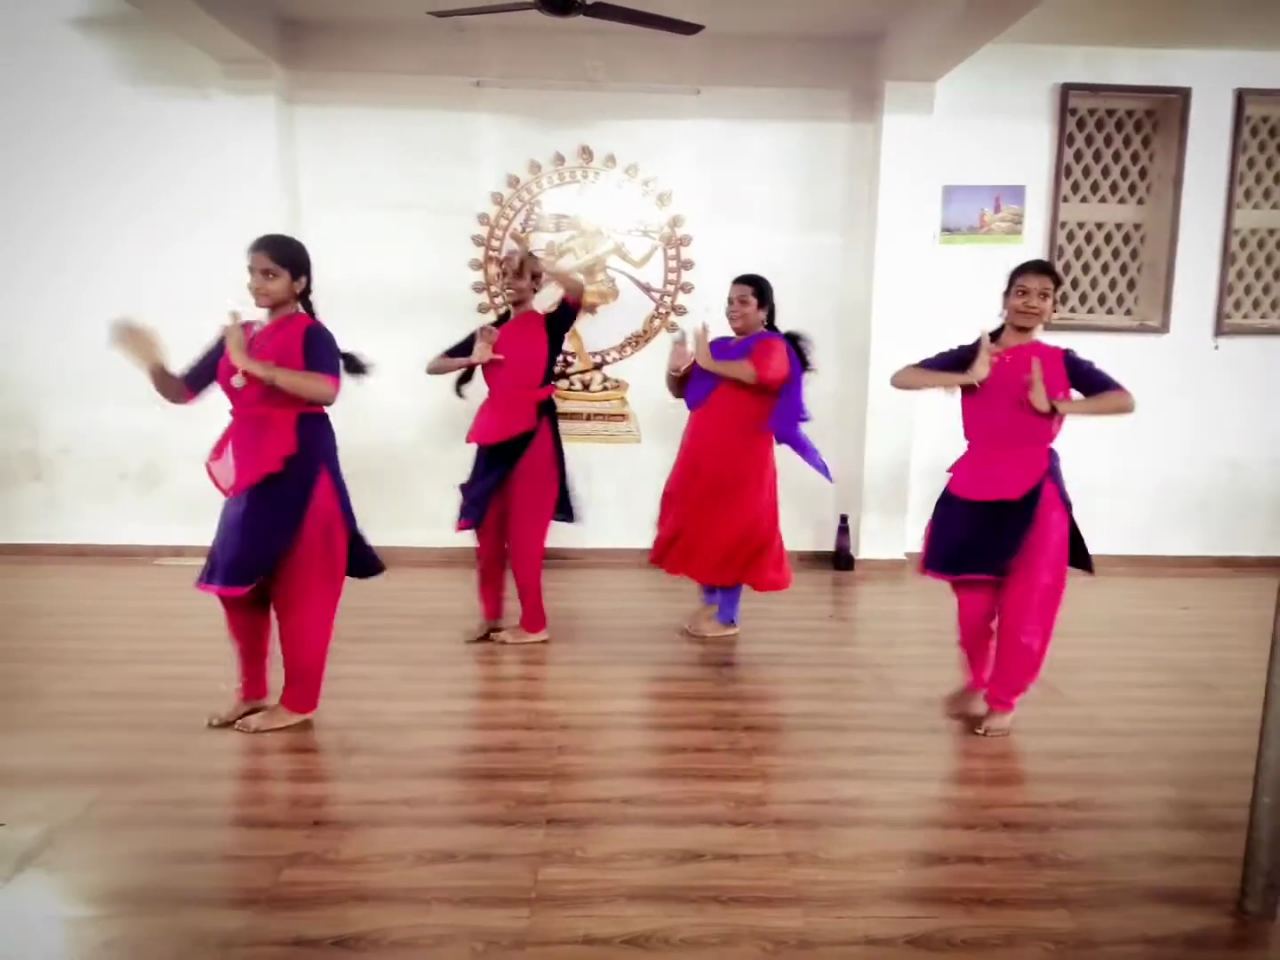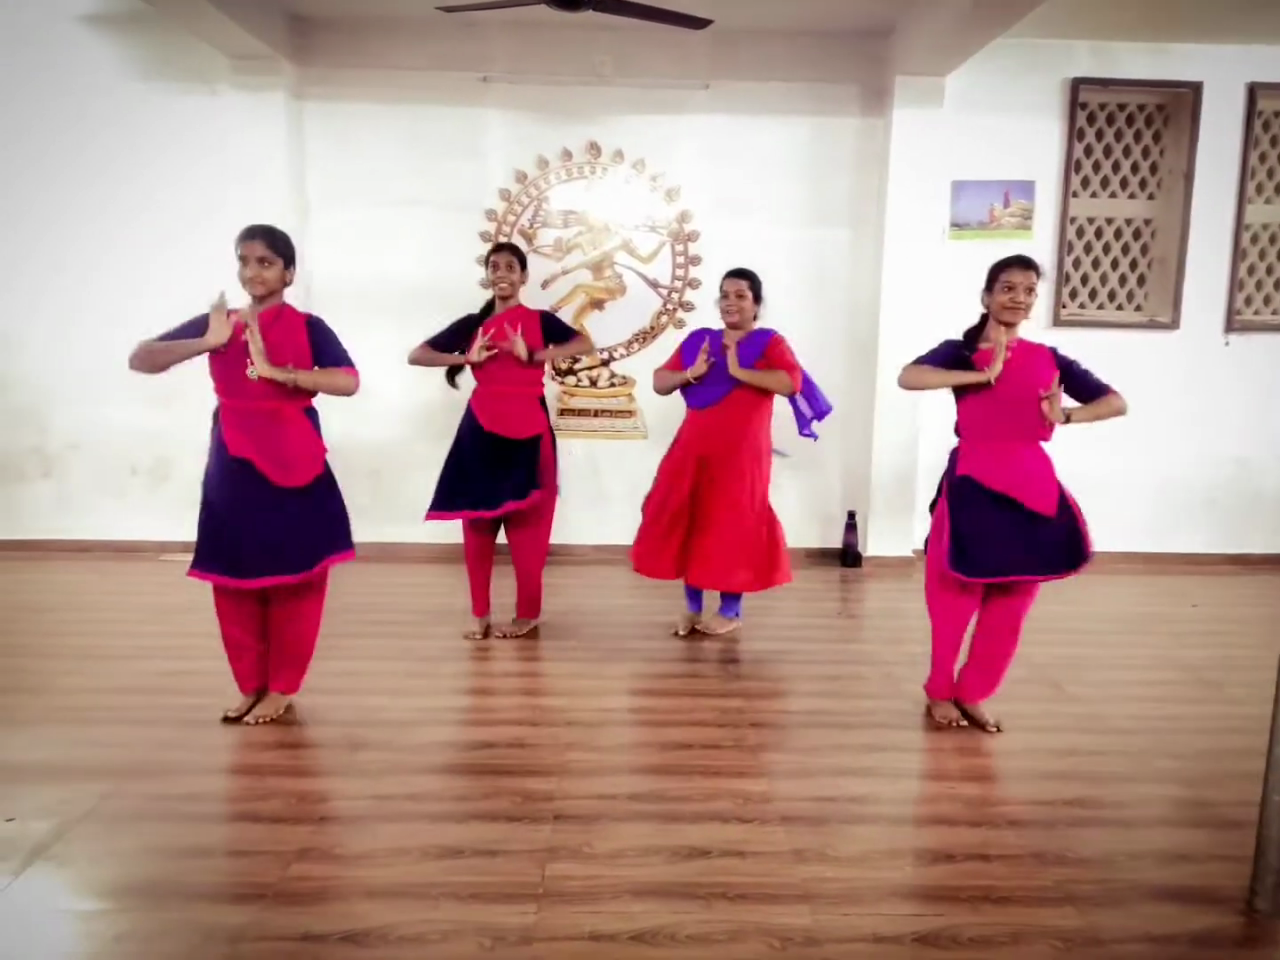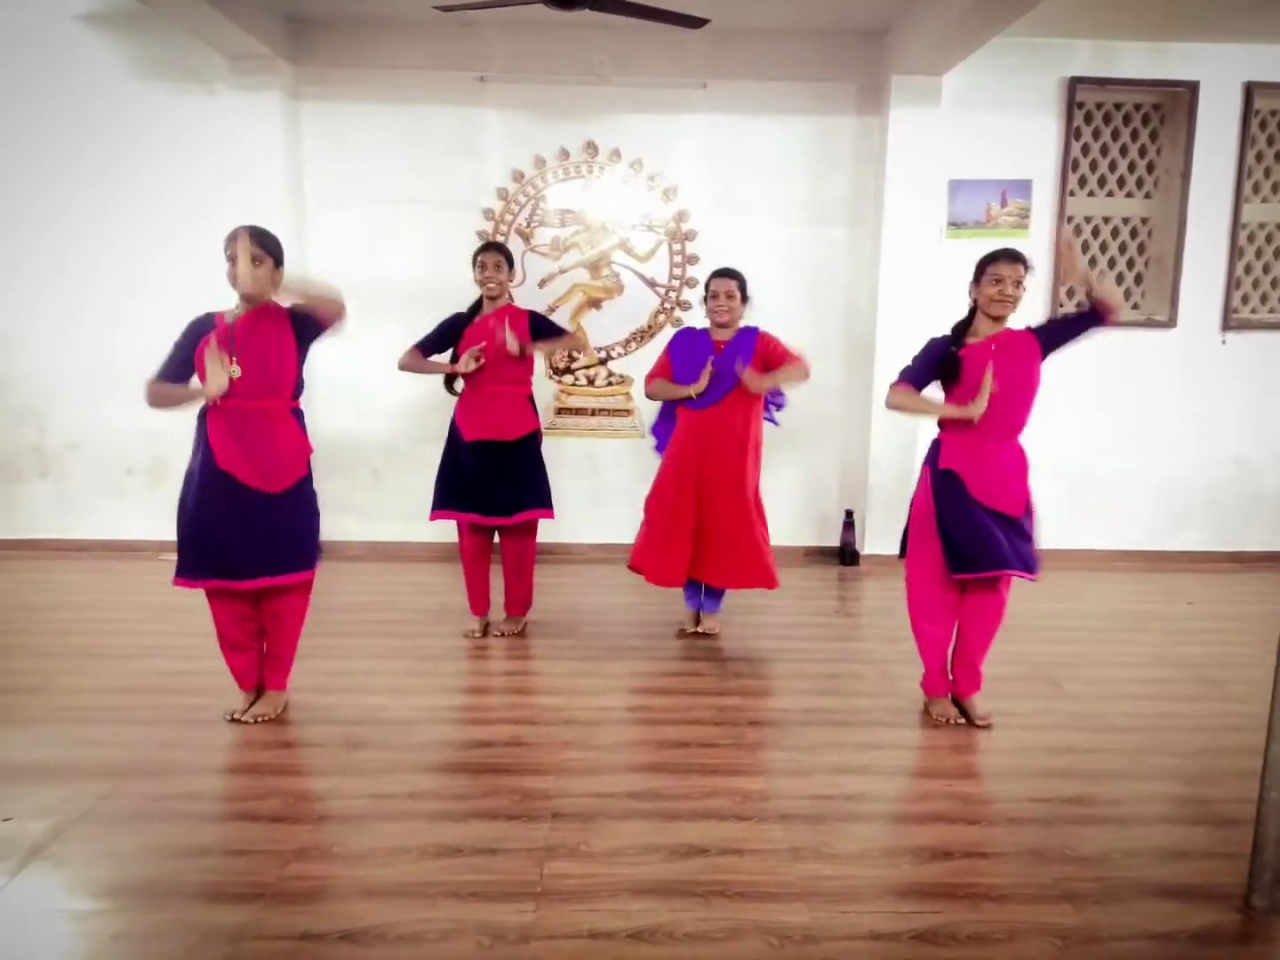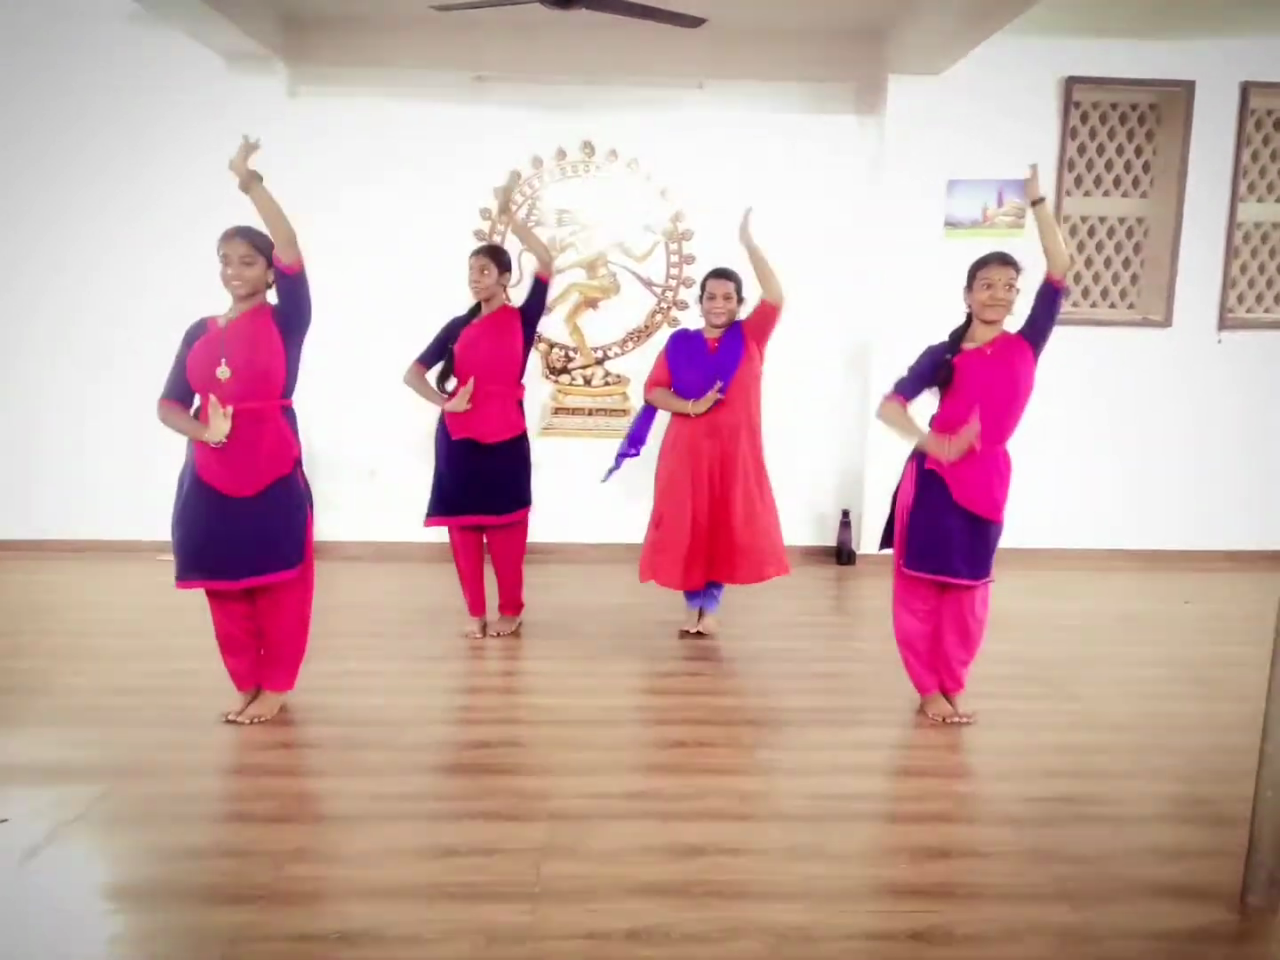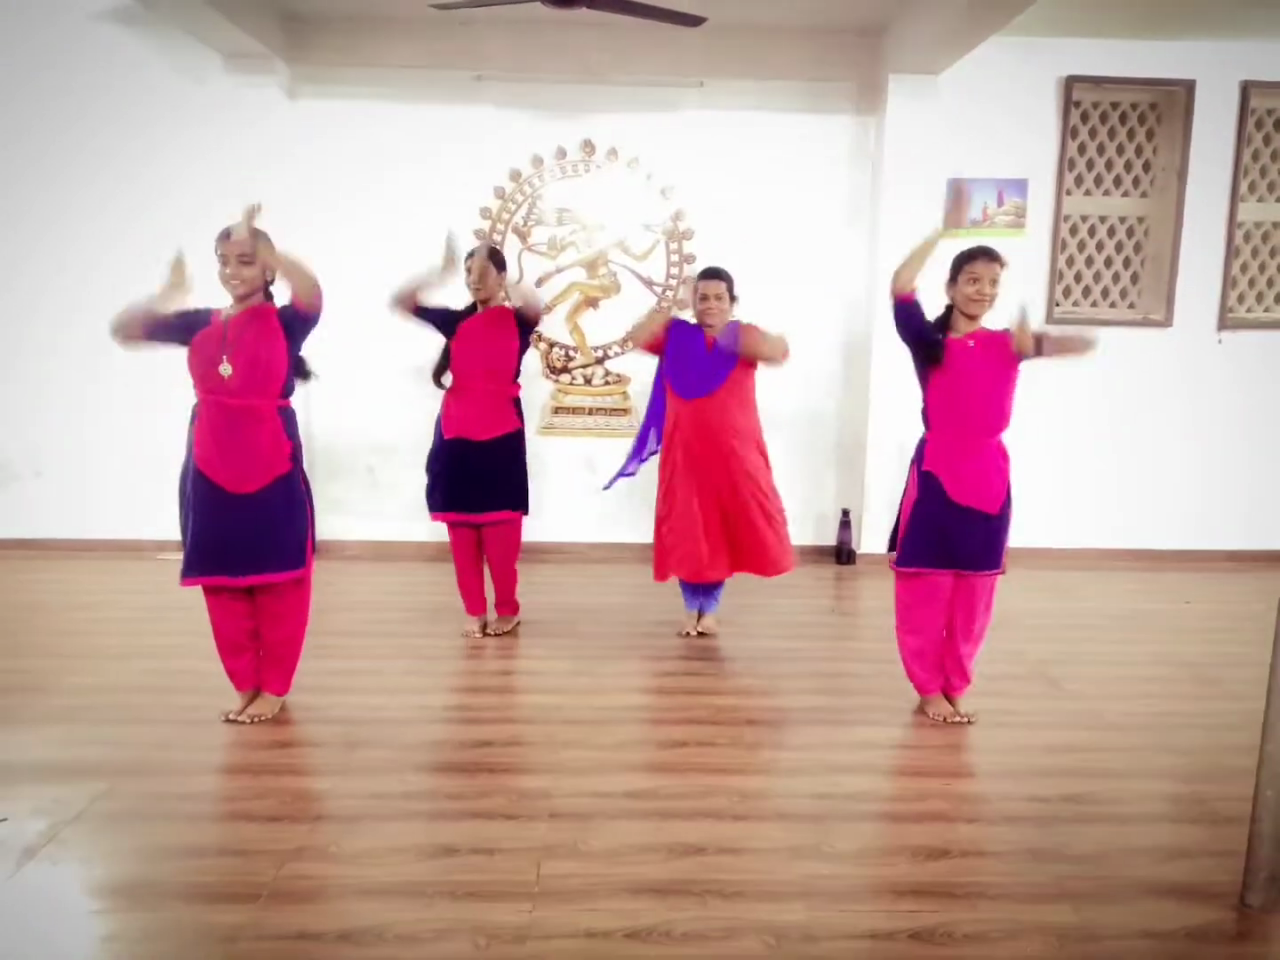
dt=0.2s
person 1, frame 1
left shoulder: (311, 334)
right shoulder: (236, 337)
left elbow: (326, 389)
right elbow: (181, 392)
left wrist: (252, 365)
right wrist: (151, 361)
left hip: (302, 474)
right hip: (251, 477)
left knee: (302, 590)
right knee: (239, 588)
left ankle: (296, 702)
right ankle: (252, 691)
person 1, frame 2
left shoulder: (308, 328)
right shoulder: (216, 322)
left elbow: (348, 382)
right elbow: (141, 359)
left wrist: (274, 371)
right wrist: (205, 342)
left hip: (295, 467)
right hip: (233, 469)
left knee: (295, 582)
right knee: (235, 581)
left ankle: (282, 687)
right ankle: (251, 687)
person 1, frame 3
left shoulder: (293, 323)
right shoulder: (204, 329)
left elbow: (334, 309)
right elbow: (155, 393)
left wrist: (263, 265)
right wrist: (202, 388)
left hip: (280, 469)
right hip: (218, 470)
left knee: (281, 580)
right knee: (227, 583)
left ankle: (274, 686)
right ankle: (248, 686)
person 1, frame 4
left shoulder: (285, 323)
right shoulder: (199, 335)
left elbow: (292, 253)
right elbow: (168, 406)
left wrist: (253, 185)
right wrist: (200, 430)
left hip: (273, 473)
right hip: (211, 479)
left knee: (278, 583)
right knee: (224, 585)
left ankle: (276, 686)
right ankle: (246, 686)
person 1, frame 5
left shoulder: (282, 323)
right shoulder: (199, 326)
left elbow: (312, 295)
right elbow: (123, 330)
left wrist: (260, 245)
right wrist: (166, 303)
left hip: (271, 468)
right hip: (209, 468)
left knee: (276, 581)
right knee: (222, 584)
left ankle: (274, 689)
right ankle: (245, 687)
person 2, frame 1
left shoulder: (1062, 361)
right shoulder: (971, 355)
left elbow: (1122, 400)
right elbow: (902, 378)
left wrist: (1057, 408)
right wrist: (968, 378)
left hip: (1037, 488)
right hip: (975, 486)
left knee: (1028, 605)
right knee: (974, 597)
left ankle: (1004, 700)
right ankle: (977, 682)
person 2, frame 2
left shoulder: (1049, 359)
right shoulder: (959, 350)
left elbow: (1116, 401)
right elbow: (908, 377)
left wrist: (1068, 414)
right wrist: (981, 376)
left hip: (1031, 484)
right hip: (971, 481)
left knee: (1011, 601)
right knee: (955, 596)
left ankle: (974, 693)
right ankle: (940, 692)
person 2, frame 3
left shoulder: (1032, 343)
right shoulder: (946, 348)
left elbow: (1108, 309)
right elbow: (895, 396)
left wrist: (1081, 277)
right wrist: (962, 409)
left hip: (1006, 479)
right hip: (951, 477)
left knee: (991, 592)
right knee: (938, 592)
left ankle: (966, 687)
right ankle: (936, 691)
person 2, frame 4
left shoulder: (1027, 346)
right shoulder: (942, 357)
left elbow: (1059, 275)
right elbow: (889, 407)
left wrist: (1039, 206)
right wrist: (936, 446)
left hip: (988, 479)
right hip: (935, 478)
left knee: (967, 593)
right knee: (921, 589)
left ankle: (952, 687)
right ankle: (929, 688)
person 2, frame 5
left shoulder: (1003, 345)
right shoulder: (927, 341)
left elbow: (1082, 342)
right elbow: (901, 289)
left wrist: (1033, 344)
right wrist: (941, 234)
left hip: (989, 480)
right hip: (936, 475)
left knee: (975, 592)
right knee: (928, 590)
left ankle: (954, 689)
right ankle: (928, 691)
person 3, frame 1
left shoulder: (548, 325)
right shoulder: (490, 332)
left elbow: (576, 291)
right elbow: (434, 365)
left wrist: (537, 267)
right wrist: (472, 360)
left hip: (534, 433)
right hip: (496, 435)
left knee: (522, 531)
right knee: (489, 529)
left ankle: (533, 624)
right ankle: (491, 615)
person 3, frame 2
left shoulder: (540, 321)
right shoulder: (472, 324)
left elbow: (585, 346)
right elbow: (416, 355)
left wrist: (536, 357)
right wrist: (465, 358)
left hip: (529, 430)
right hip: (482, 429)
left knee: (527, 525)
right knee: (477, 524)
left ankle: (527, 613)
right ankle: (480, 614)
person 3, frame 3
left shoulder: (530, 321)
right shoulder: (460, 323)
left elbow: (574, 341)
right elbow: (408, 360)
left wrist: (525, 349)
right wrist: (453, 369)
left hip: (518, 431)
right hip: (470, 433)
left knee: (518, 526)
right knee: (470, 524)
left ankle: (517, 611)
right ankle: (479, 612)
person 3, frame 4
left shoulder: (523, 320)
right shoulder: (458, 328)
left elbow: (546, 267)
right elbow: (413, 373)
left wrist: (511, 218)
right wrist: (443, 401)
left hip: (505, 437)
right hip: (459, 437)
left knee: (505, 526)
right knee: (464, 527)
left ankle: (511, 611)
right ankle: (476, 613)
person 3, frame 5
left shoulder: (511, 322)
right shoulder: (456, 321)
left elbow: (535, 310)
right elbow: (401, 302)
right wrist: (441, 274)
left hip: (500, 431)
right hip: (455, 432)
left knee: (500, 522)
right knee: (460, 525)
left ankle: (507, 611)
right ankle: (474, 613)
person 4, frame 1
left shoulder: (771, 345)
right shoulder: (718, 346)
left elbow: (762, 372)
right elbow: (678, 390)
left wrist: (708, 363)
right wrist: (676, 368)
left hip: (741, 459)
right hip: (702, 456)
left knee: (728, 532)
right knee: (698, 528)
left ankle: (727, 618)
right ankle: (711, 605)
person 4, frame 2
left shoulder: (770, 343)
right shoulder: (699, 340)
left elbow: (794, 382)
right elbow: (660, 382)
left wrist: (744, 374)
right wrist: (690, 372)
left hip: (742, 454)
right hip: (692, 450)
left knee: (732, 527)
right knee: (686, 523)
left ankle: (730, 612)
right ankle: (692, 608)
person 4, frame 3
left shoulder: (759, 344)
right shoulder: (684, 341)
left elbow: (800, 368)
right elbow: (652, 384)
left wrist: (762, 383)
right wrist: (688, 390)
left hip: (735, 455)
right hip: (686, 453)
left knee: (725, 529)
right knee: (680, 525)
left ankle: (712, 610)
right ankle: (691, 606)
person 4, frame 4
left shoulder: (750, 338)
right shoulder: (680, 344)
left elbow: (775, 299)
right elbow: (652, 391)
left wrist: (750, 247)
right wrist: (689, 406)
left hip: (734, 453)
right hip: (686, 453)
left knee: (727, 528)
right knee: (685, 527)
left ankle: (710, 607)
right ankle: (691, 605)
person 4, frame 5
left shoulder: (741, 339)
right shoulder: (677, 337)
left elbow: (779, 351)
right elbow: (643, 337)
left wrist: (739, 335)
right wrist: (665, 311)
left hip: (732, 452)
right hip: (684, 450)
left knee: (726, 530)
right knee: (687, 532)
left ankle: (710, 609)
right ankle: (691, 610)
